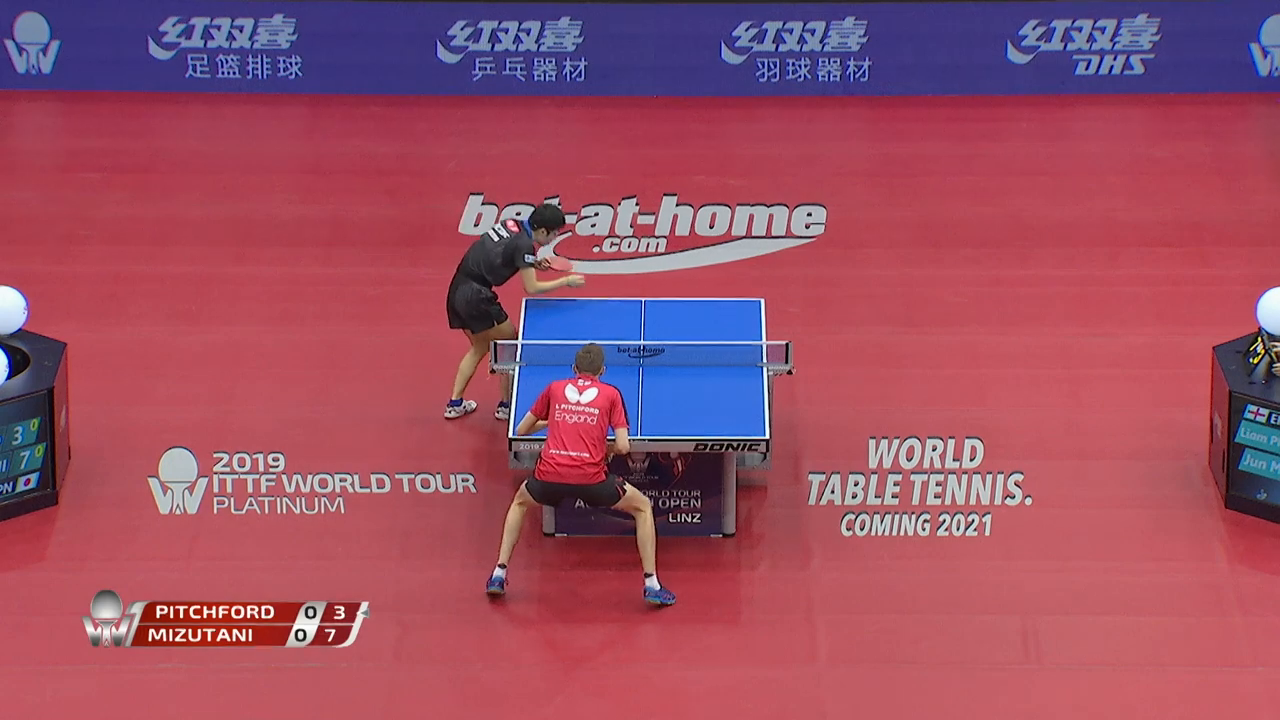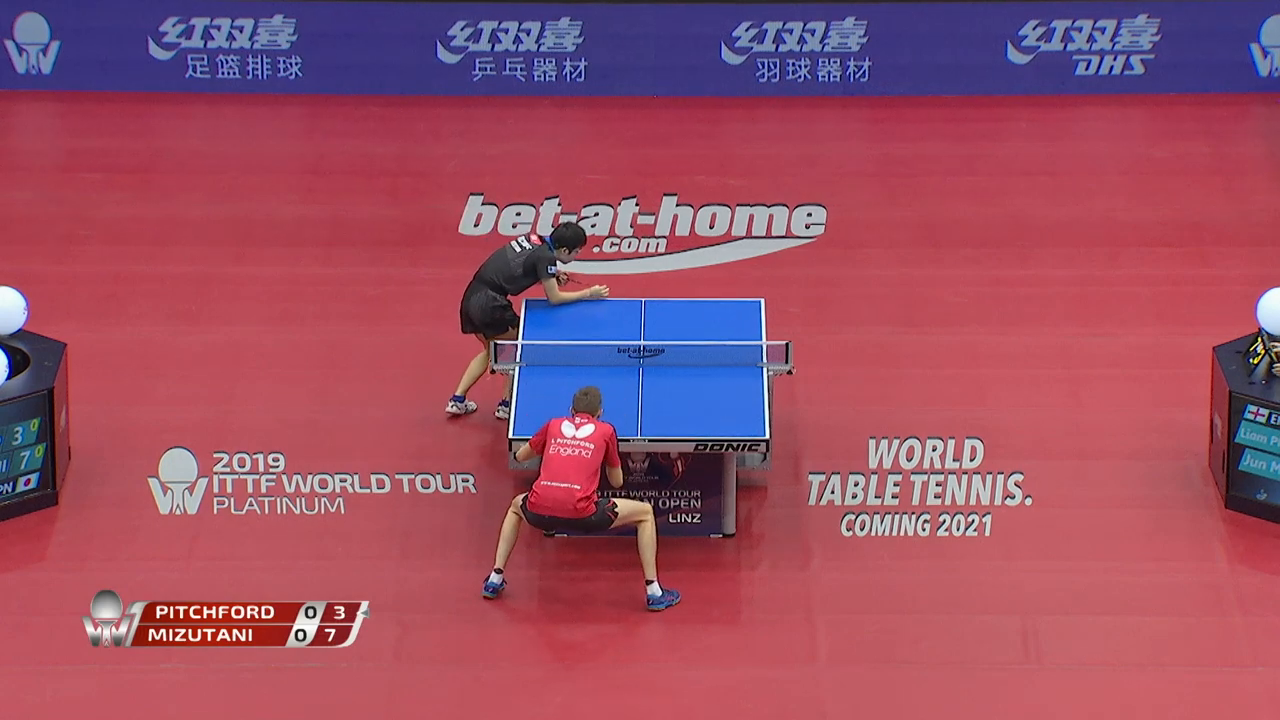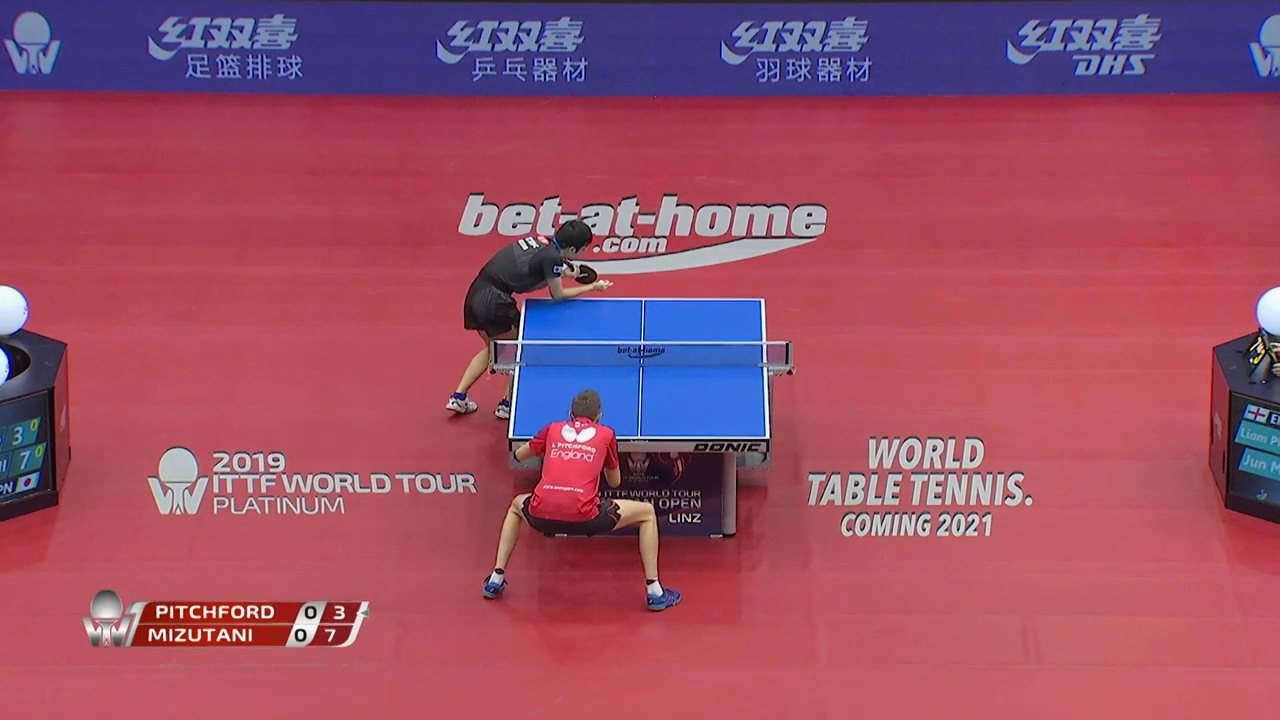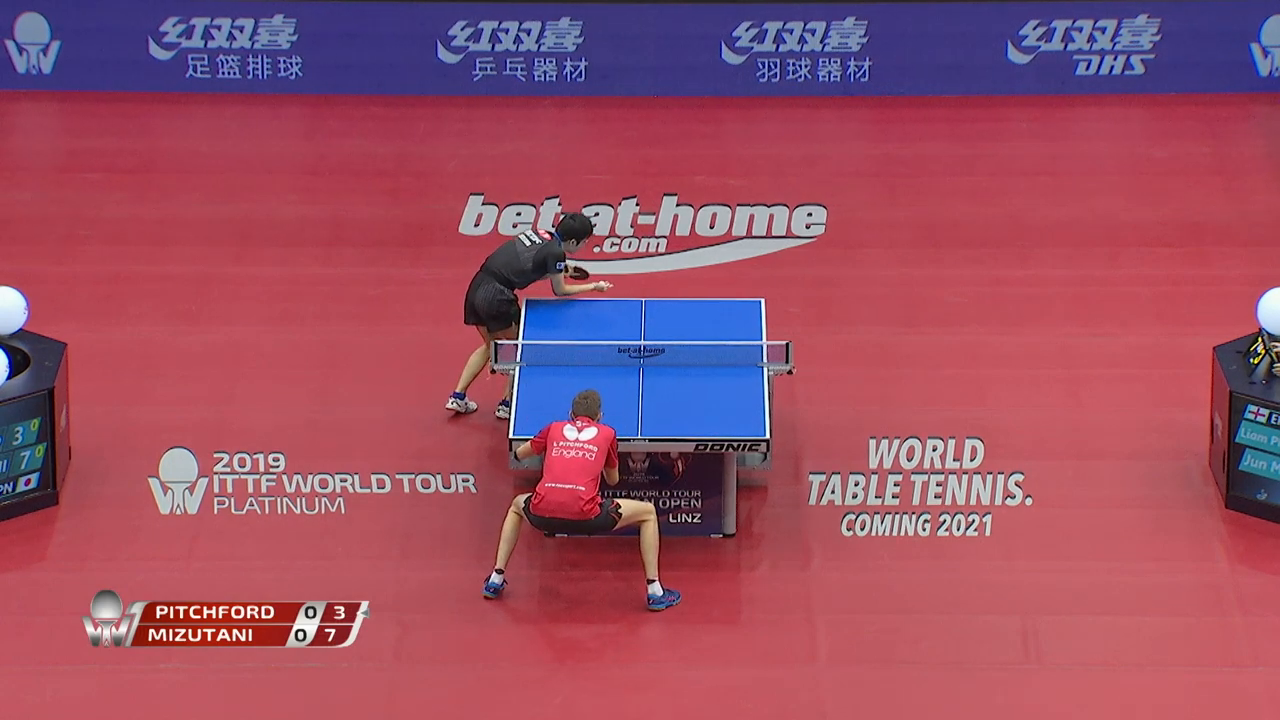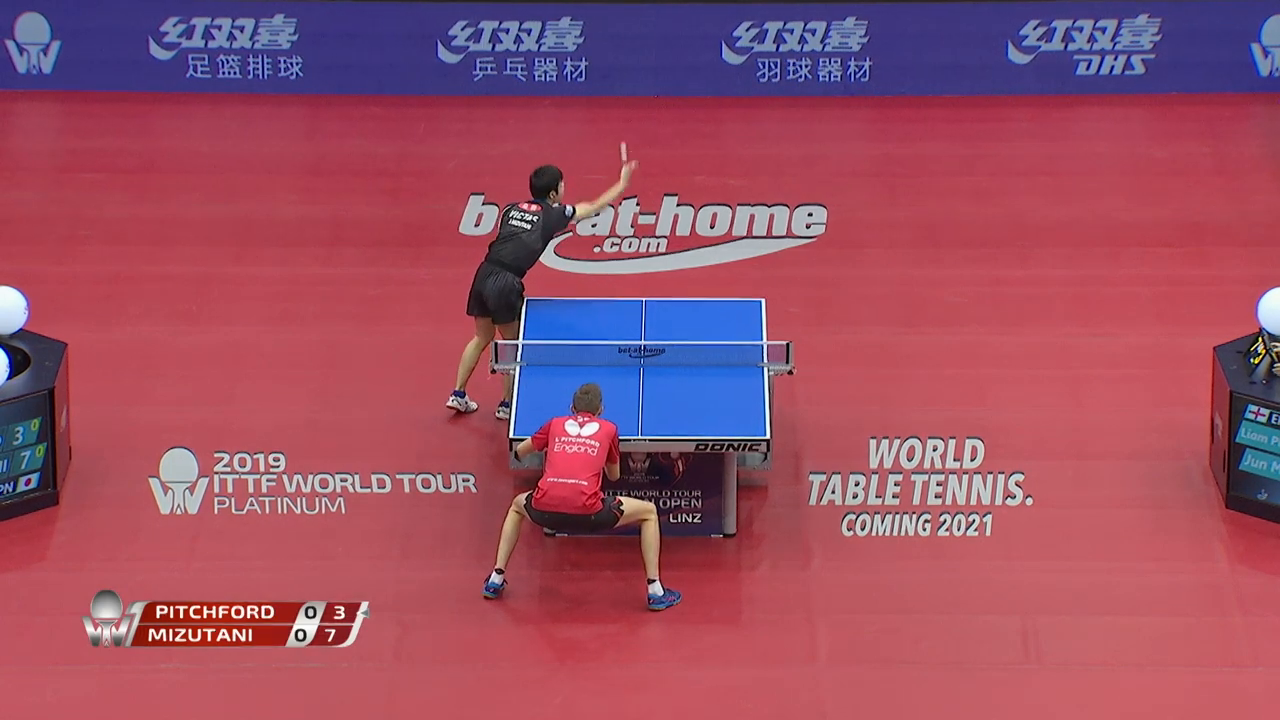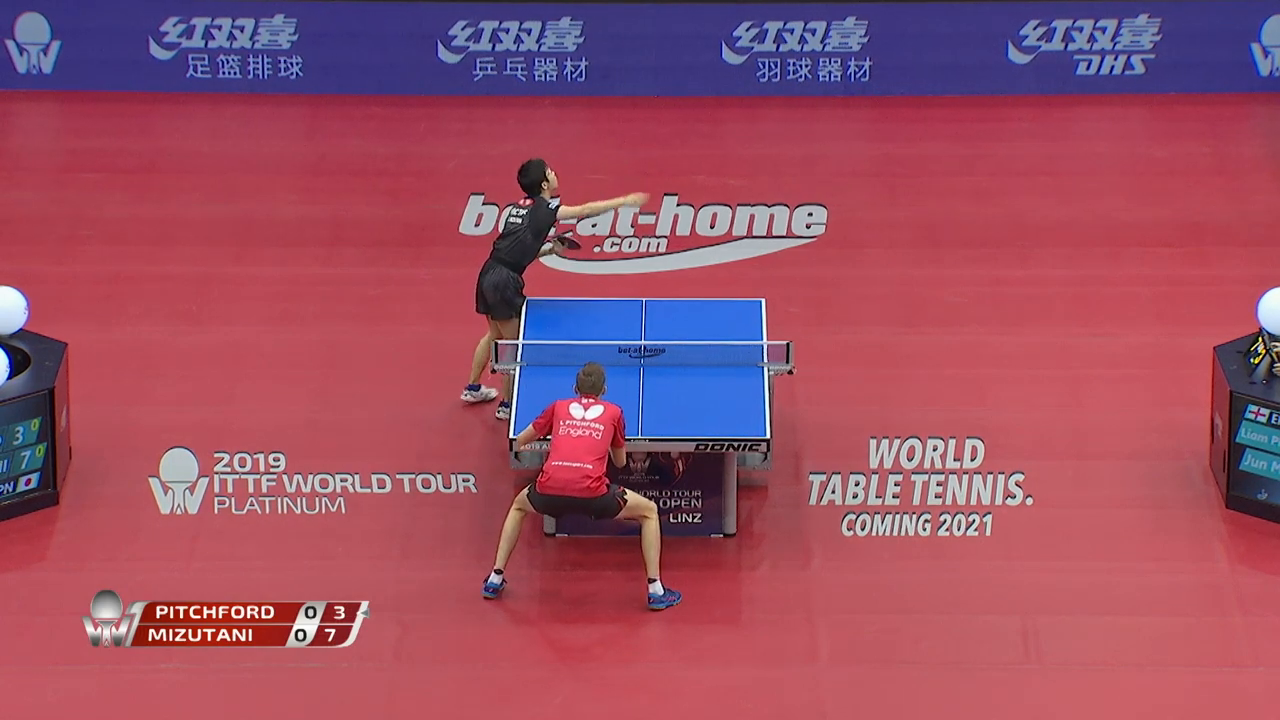
dt=0.5s
person 1, frame 1
left shoulder: (555, 388)
right shoulder: (611, 394)
left elbow: (521, 431)
right elbow: (623, 447)
left hip: (549, 476)
right hip: (589, 478)
left knee: (520, 503)
right knee: (643, 508)
left ankle: (499, 575)
right ankle: (651, 585)
person 1, frame 2
left shoulder: (553, 425)
right shoulder: (606, 431)
left elbow: (520, 456)
right elbow: (617, 482)
left hip: (540, 509)
right hip: (581, 512)
left knee: (516, 506)
right knee: (645, 514)
left ankle: (495, 579)
right ankle: (653, 592)
person 1, frame 3
left shoulder: (553, 428)
right shoulder: (606, 434)
left elbow: (519, 455)
right elbow: (615, 482)
left hip: (542, 514)
right hip: (583, 516)
left knee: (517, 505)
right knee: (647, 513)
left ankle: (496, 579)
right ankle: (654, 592)
person 1, frame 4
left shoulder: (554, 428)
right shoulder: (607, 433)
left elbow: (519, 454)
right elbow: (613, 480)
left hip: (543, 513)
right hip: (584, 515)
left knee: (517, 505)
right knee: (648, 513)
left ankle: (496, 579)
right ankle: (655, 592)
person 1, frame 5
left shoulder: (555, 424)
right shoulder: (608, 429)
left elbow: (519, 451)
right elbow: (614, 476)
left hip: (545, 508)
right hip: (586, 510)
left knee: (518, 505)
right knee: (649, 513)
left ankle: (496, 579)
right ankle: (655, 591)
person 1, frame 6
left shoulder: (558, 407)
right shoulder: (614, 412)
left elbow: (520, 441)
right elbow: (620, 461)
left hip: (550, 490)
right hip: (591, 493)
left knee: (518, 506)
right knee: (649, 512)
left ankle: (495, 579)
right ankle: (655, 591)
person 2, frame 1
left shoulder: (511, 224)
right shoulder: (524, 244)
right elbow: (531, 288)
left wrist: (532, 263)
right wrist: (566, 281)
left hip: (459, 290)
right hip: (476, 295)
left knee: (479, 347)
left ankle: (455, 403)
right ankle: (506, 405)
person 2, frame 2
left shoulder: (532, 240)
right shoulder: (545, 257)
right elbow: (554, 298)
left wrist: (552, 277)
right wrist: (589, 293)
left hip: (471, 297)
right hip: (490, 303)
left knee: (492, 351)
left ankle: (458, 400)
right ankle: (507, 404)
person 2, frame 3
left shoulder: (539, 242)
right shoulder: (552, 257)
right elbow: (558, 295)
left wrist: (560, 274)
right wrist: (593, 287)
left hip: (476, 293)
right hip: (494, 301)
left knee: (493, 349)
left ankle: (458, 397)
right ankle: (507, 404)
person 2, frame 4
left shoulder: (534, 233)
right shoulder: (555, 253)
right elbow: (560, 290)
right wrist: (593, 287)
left hip: (477, 286)
right hip: (496, 296)
left knee: (490, 345)
left ankle: (458, 396)
right ankle: (507, 404)
person 2, frame 5
left shoulder: (511, 210)
right shoulder: (554, 214)
right elbow: (595, 207)
right wrist: (623, 182)
left hip: (484, 274)
right hip: (505, 284)
left knee: (481, 338)
left ankle: (458, 395)
right ankle: (507, 405)
person 2, frame 6
left shoulder: (520, 207)
right shoulder: (542, 209)
right elbow: (582, 212)
left wrist: (548, 249)
right wrist: (624, 201)
left hip: (489, 273)
right hip: (505, 280)
left knee: (495, 334)
right knee: (514, 343)
left ankle: (474, 387)
right ankle: (507, 405)
